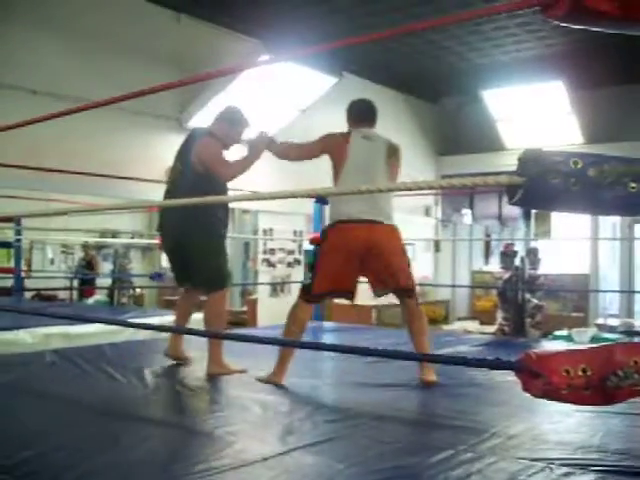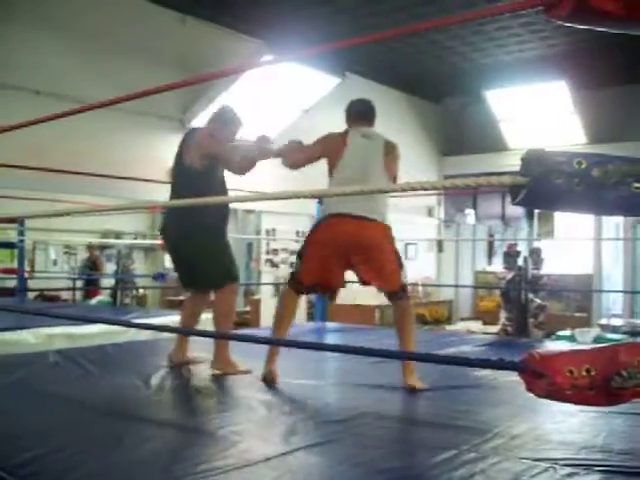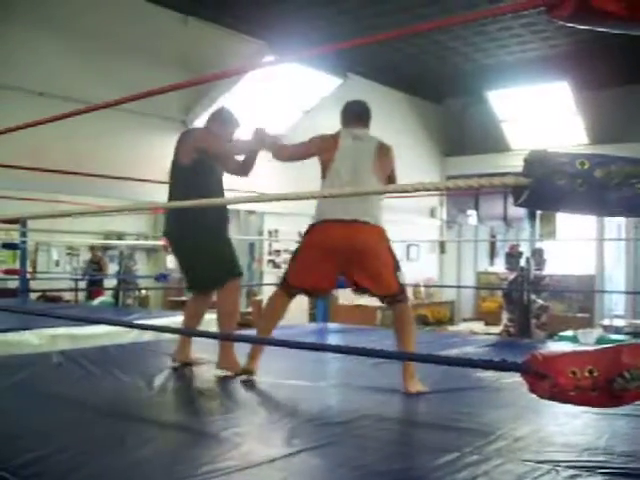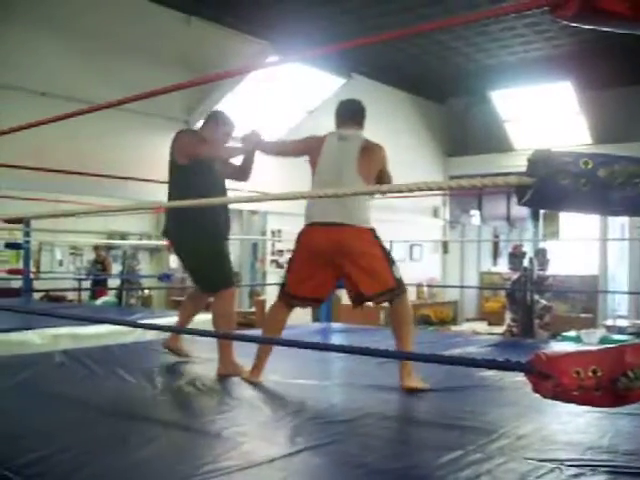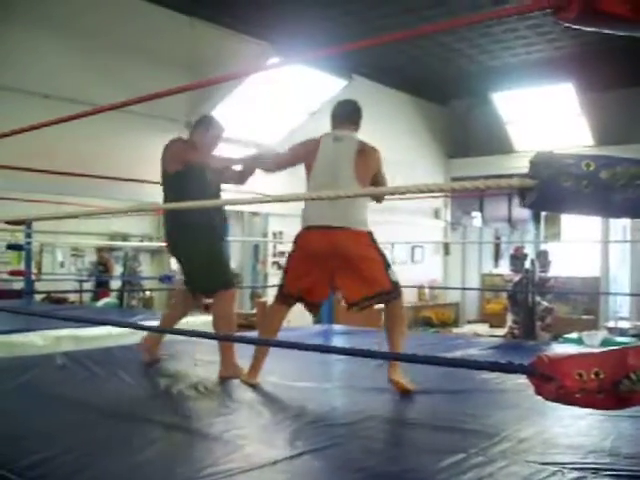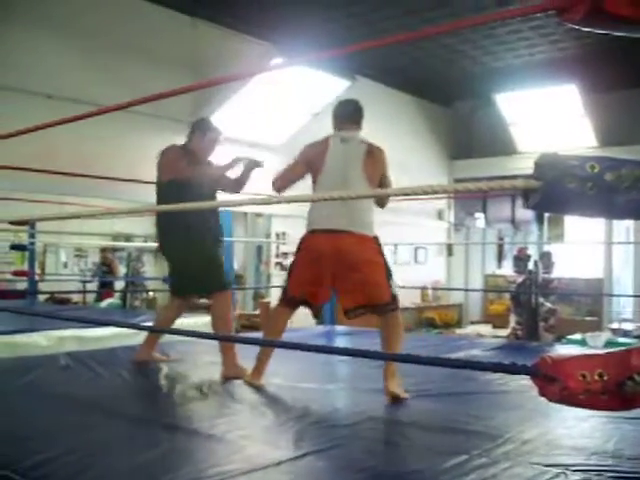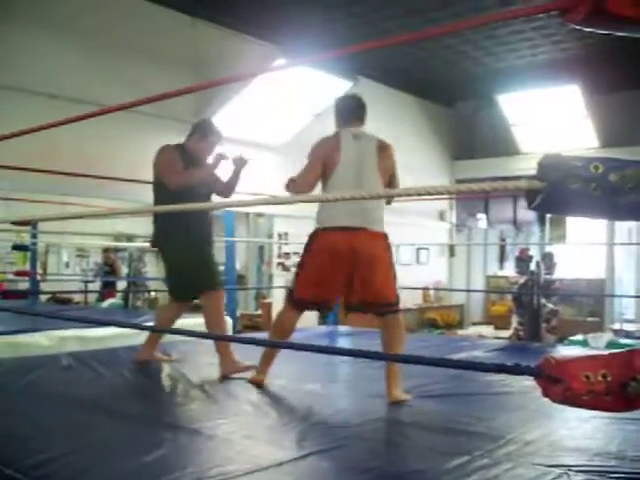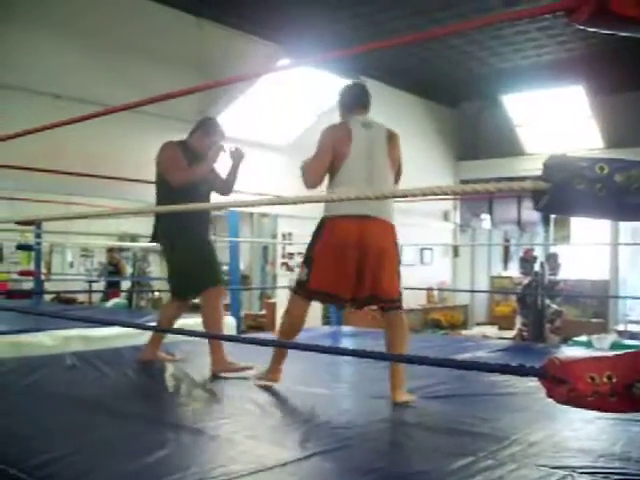
dt=0.1s
person 1, frame 1
left shoulder: (337, 141)
right shoulder: (392, 150)
left elbow: (288, 153)
left wrist: (270, 143)
left hip: (342, 229)
right hip: (382, 231)
left knee: (308, 298)
right knee: (408, 297)
left ankle: (279, 370)
right ankle: (426, 369)
person 1, frame 2
left shoulder: (335, 141)
right shoulder: (390, 148)
left elbow: (292, 161)
left wrist: (289, 147)
left hip: (334, 225)
right hip: (373, 227)
left knee: (294, 287)
right knee: (400, 298)
left ankle: (272, 361)
right ankle: (409, 373)
person 1, frame 3
left shoulder: (328, 142)
right shoulder: (385, 151)
left elbow: (281, 153)
right elbow: (389, 187)
left wrist: (267, 141)
left hip: (325, 229)
right hip: (367, 232)
left knee: (285, 291)
right knee: (399, 300)
left ankle: (252, 361)
right ankle: (410, 376)
person 1, frame 4
left shoulder: (317, 144)
right shoulder: (375, 151)
left elbow: (273, 148)
right elbow: (386, 187)
left wrist: (254, 141)
left hip: (315, 232)
right hip: (356, 234)
left knee: (286, 300)
right knee: (398, 296)
left ankle: (256, 369)
right ankle: (408, 373)
person 1, frame 5
left shoulder: (312, 146)
right shoulder: (370, 153)
left elbow: (270, 164)
right elbow: (379, 196)
left hip: (313, 234)
right hip: (354, 236)
left knee: (283, 301)
right knee: (393, 298)
left ankle: (253, 370)
right ankle: (395, 368)
person 1, frame 6
left shoulder: (317, 149)
right shoulder: (375, 154)
left elbow: (279, 185)
right elbow: (383, 200)
left hip: (318, 238)
right hip: (359, 240)
left knee: (286, 304)
right knee: (389, 309)
left ankle: (257, 372)
right ankle: (391, 378)
person 1, frame 7
left shoulder: (326, 146)
right shoulder: (384, 150)
left elbow: (301, 189)
left wrist: (292, 182)
left hip: (331, 234)
right hip: (372, 236)
left knee: (295, 304)
right knee: (389, 311)
left ankle: (263, 369)
right ankle: (394, 387)
person 1, frame 8
left shoulder: (334, 133)
right shoulder: (391, 139)
left elbow: (311, 180)
left wrist: (307, 164)
left hip: (339, 223)
right hip: (380, 226)
left knee: (302, 296)
right knee: (392, 308)
left ankle: (274, 368)
right ankle: (398, 388)
person 2, frame 1
left shoulder: (201, 143)
right shoulder: (206, 142)
left elbow: (226, 171)
right elbow: (226, 173)
left wrist: (253, 150)
right wrist: (256, 152)
left hip: (179, 225)
right hip: (197, 228)
left knee: (194, 285)
right knee: (216, 288)
left ankle: (175, 345)
right ankle: (215, 361)
person 2, frame 2
left shoulder: (208, 147)
right shoulder: (199, 139)
left elbow: (238, 166)
right elbow: (235, 152)
left wrist: (256, 150)
right wrist: (261, 148)
left hip: (182, 227)
right hip: (197, 227)
left knee: (201, 288)
right knee: (227, 284)
left ankle: (180, 351)
right ankle: (222, 358)
person 2, frame 3
left shoulder: (214, 153)
right shoulder: (193, 138)
left elbow: (242, 169)
right elbow: (225, 148)
left wrist: (254, 145)
right wrist: (255, 141)
left hip: (202, 227)
right hip: (193, 227)
left knee: (202, 288)
right knee: (230, 282)
left ankle: (183, 350)
right ankle: (227, 357)
person 2, frame 4
left shoulder: (213, 159)
right shoulder: (186, 139)
left elbow: (241, 175)
right elbow: (215, 152)
left wrist: (249, 151)
right wrist: (246, 146)
left hip: (205, 227)
right hip: (193, 228)
left knee: (207, 286)
right knee: (224, 288)
left ankle: (175, 338)
right ankle: (227, 362)
person 2, frame 5
left shoulder: (210, 163)
right shoulder: (178, 147)
left elbow: (238, 178)
right elbow: (199, 160)
left wrist: (249, 165)
right wrist: (242, 159)
left hip: (206, 234)
right hip: (190, 234)
left knee: (194, 291)
right knee: (224, 291)
left ankle: (152, 341)
right ankle: (228, 364)
person 2, frame 6
left shoulder: (205, 169)
right shoulder: (172, 155)
left elbow: (233, 188)
right elbow: (188, 175)
left wrist: (247, 170)
right wrist: (230, 165)
left hip: (200, 238)
right hip: (182, 238)
left knee: (181, 297)
right knee: (221, 293)
left ankle: (146, 349)
right ankle: (230, 364)
person 2, frame 7
left shoulder: (202, 166)
right shoulder: (169, 154)
left elbow: (225, 191)
right elbow: (174, 182)
left wrist: (237, 170)
right wrist: (210, 168)
left hip: (194, 237)
right hip: (176, 237)
left knee: (182, 297)
right knee: (212, 292)
left ankle: (148, 349)
right ankle: (227, 360)
person 2, frame 8
left shoulder: (203, 163)
right shoulder: (171, 150)
left elbow: (224, 189)
right elbow: (178, 179)
left wrist: (235, 164)
right wrist: (210, 161)
left hip: (194, 234)
right hip: (178, 234)
left knee: (182, 296)
right knee: (213, 289)
left ankle: (152, 349)
right ankle: (219, 359)
